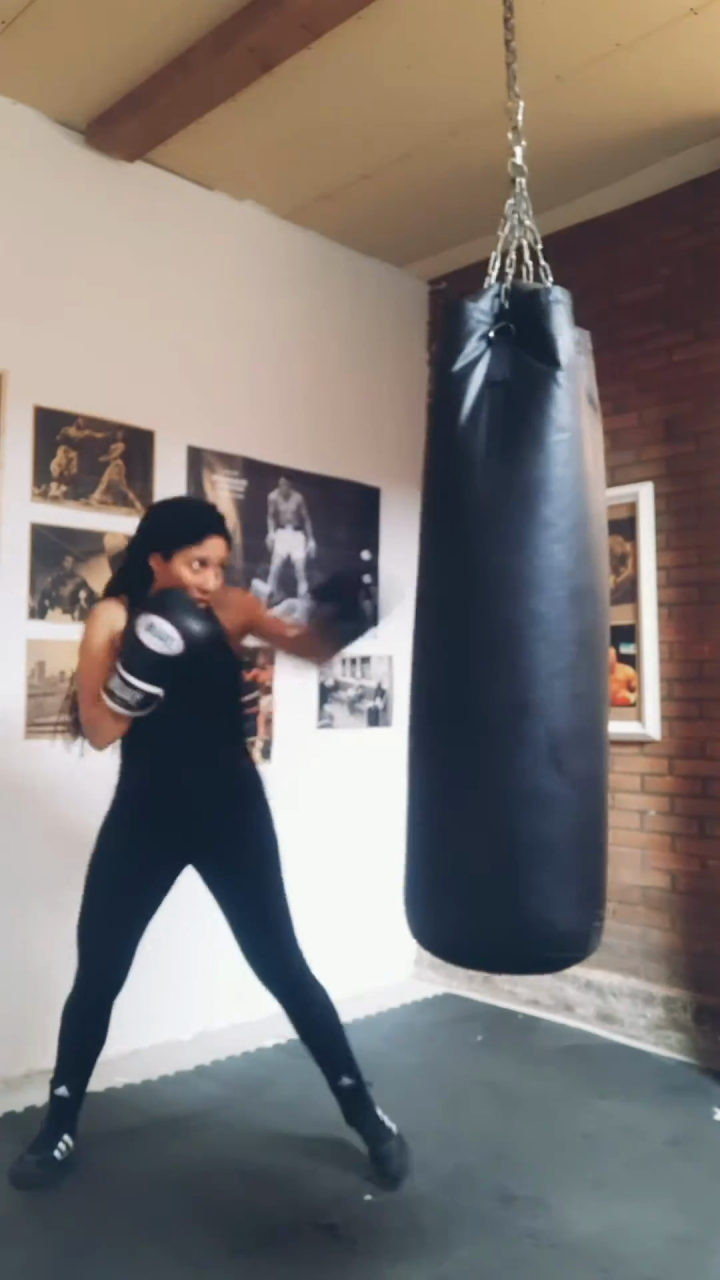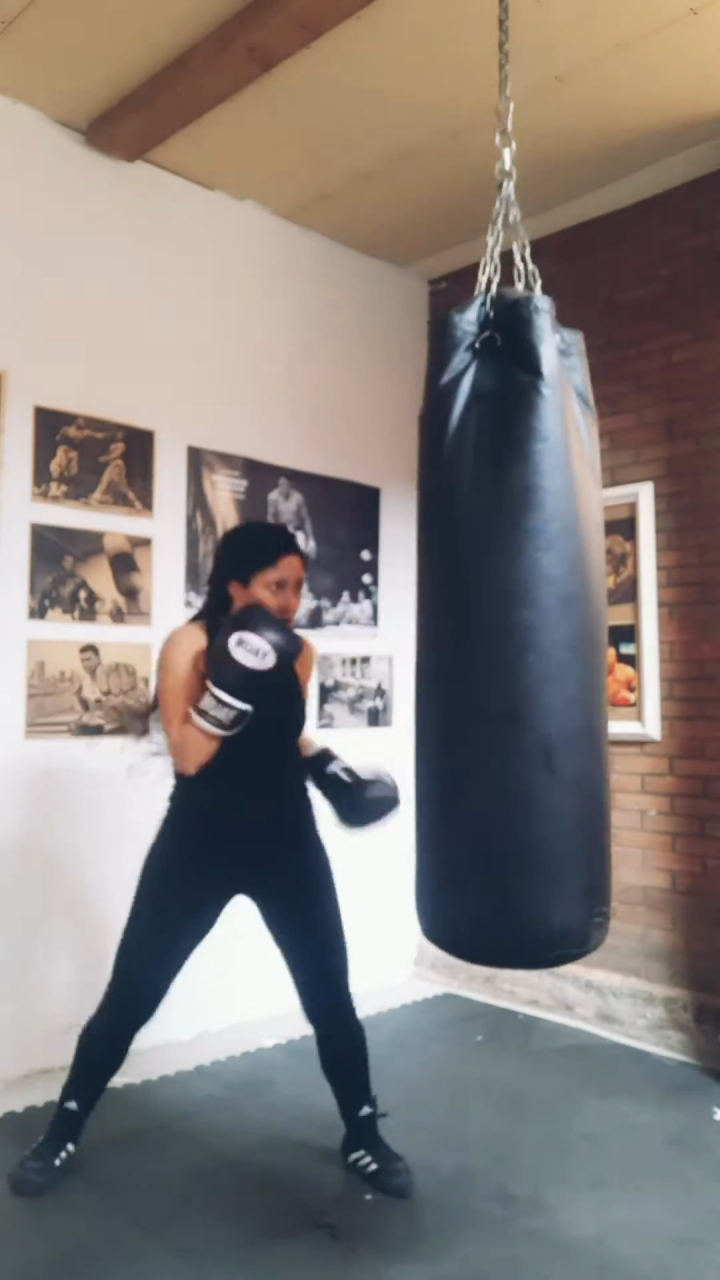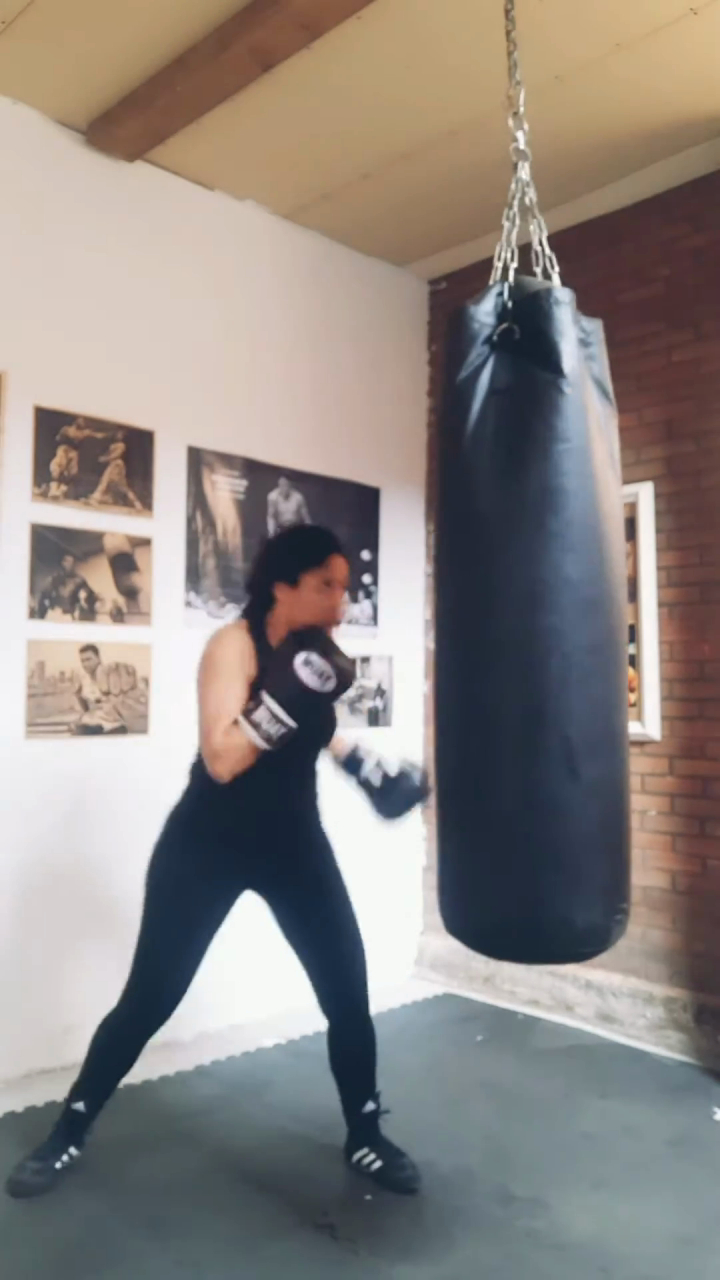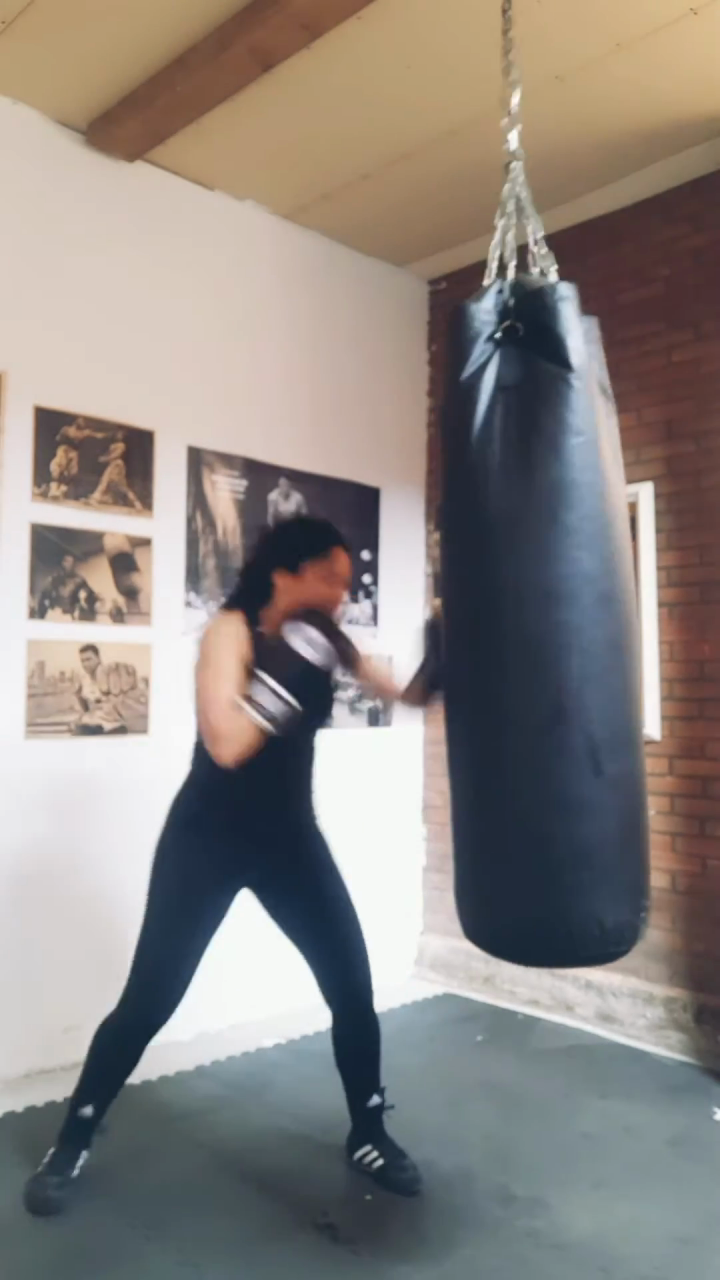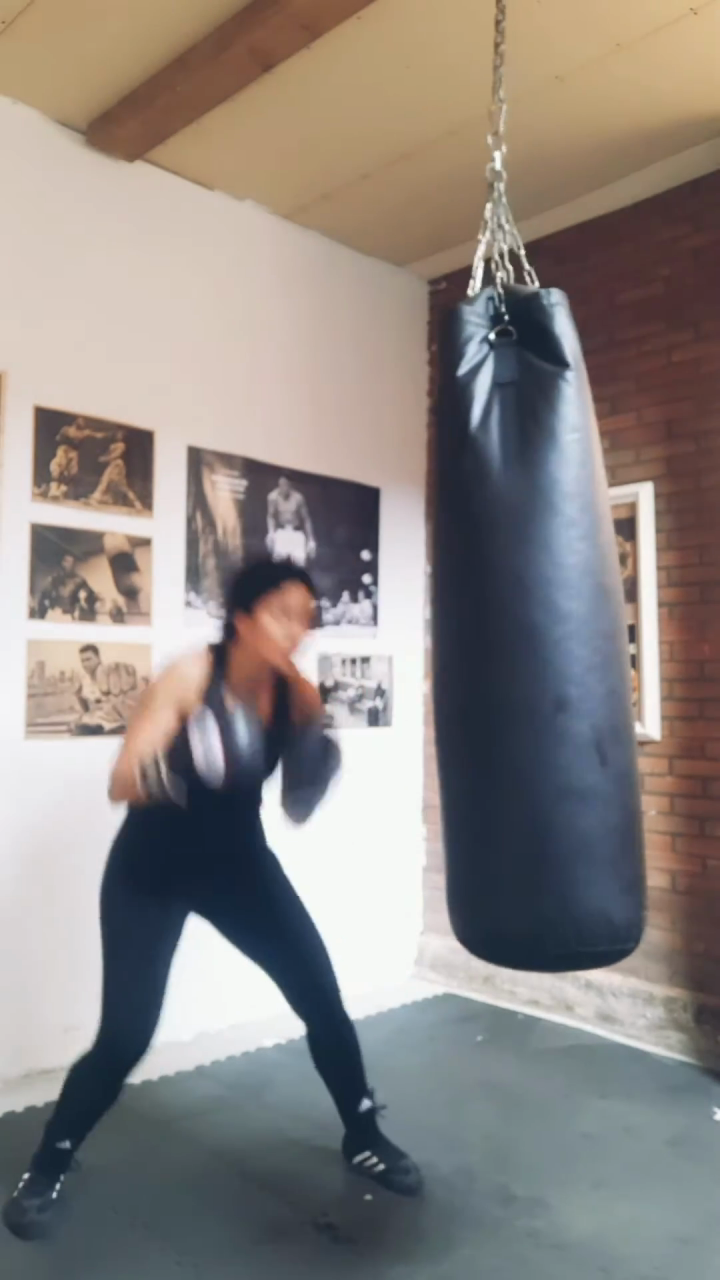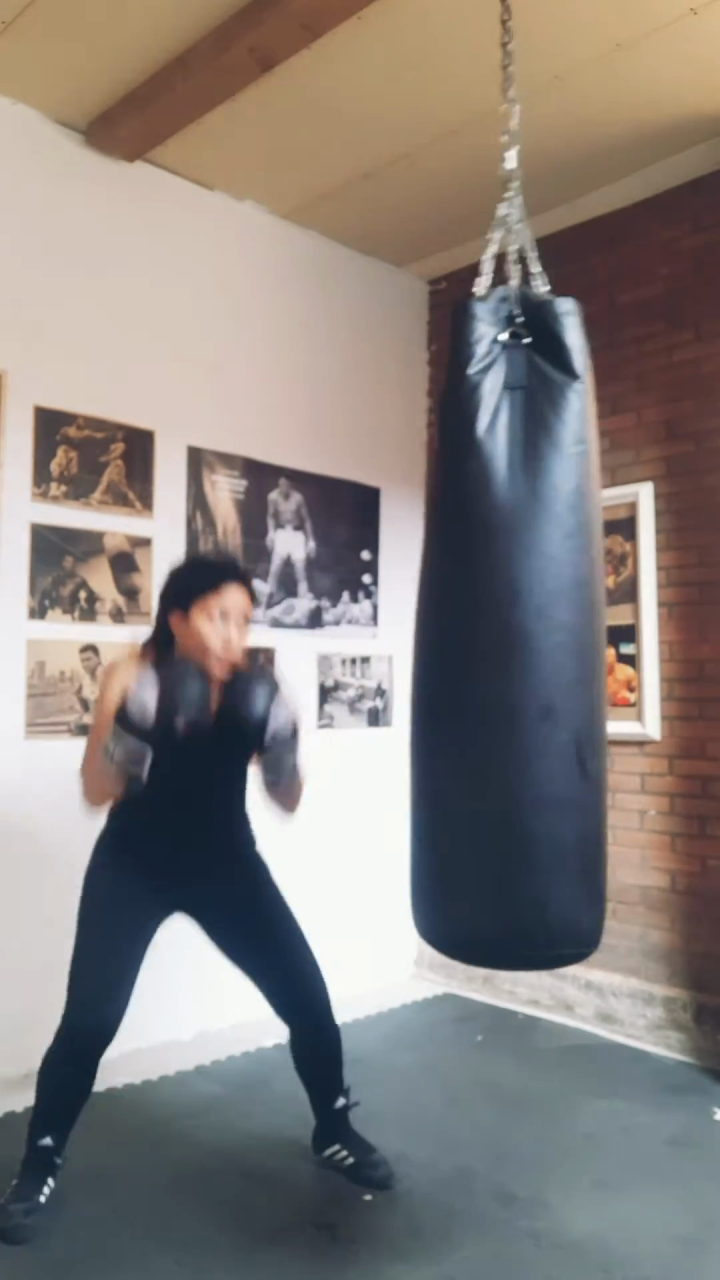
dt=0.3s
person 1, frame 1
left shoulder: (228, 609)
right shoulder: (114, 617)
left elbow: (309, 646)
right elbow: (98, 731)
left wrist: (331, 630)
right wrist: (145, 656)
left hip: (231, 811)
right hip: (144, 815)
left knee: (280, 966)
right knee: (97, 974)
left ankle: (361, 1110)
right ankle: (59, 1127)
person 1, frame 2
left shoulder: (292, 647)
right shoulder: (189, 644)
right elbow: (188, 757)
left wrist: (330, 771)
right wrist: (236, 676)
left hip: (286, 841)
right hip: (199, 842)
left knee: (330, 1000)
right knee: (130, 996)
left ankle: (362, 1135)
right ankle: (62, 1133)
person 1, frame 3
left shoulder: (317, 645)
right shoulder: (231, 646)
right elbow: (222, 763)
left wrist: (366, 769)
right wrist: (290, 695)
left hip: (293, 839)
right hip: (204, 839)
left knee: (348, 996)
right knee: (149, 998)
left ankle: (366, 1133)
right ankle: (68, 1136)
person 1, frame 4
left shoulder: (323, 632)
right shoulder: (228, 633)
left elbow: (393, 689)
right elbow: (226, 747)
left wrist: (434, 677)
right wrist: (291, 670)
left hip: (289, 834)
right hip: (207, 834)
left knee: (351, 984)
right knee: (150, 996)
left ankle: (368, 1133)
right ankle: (72, 1142)
person 1, frame 5
left shoulder: (297, 692)
right shoulder: (187, 680)
left elbow: (295, 809)
right elbow: (122, 787)
left wrist: (308, 786)
right wrist: (187, 765)
left hip: (239, 864)
right hip: (147, 872)
left knee: (323, 1001)
right knee: (125, 1041)
left ankle: (363, 1137)
person 1, frame 6
left shoulder: (255, 685)
right shoulder: (132, 675)
left elbow: (288, 800)
right elbow: (96, 792)
left wrist: (278, 741)
right wrist: (137, 726)
left hip: (225, 865)
right hip: (132, 867)
left knee: (308, 1001)
right knee: (89, 1022)
left ankle: (334, 1131)
